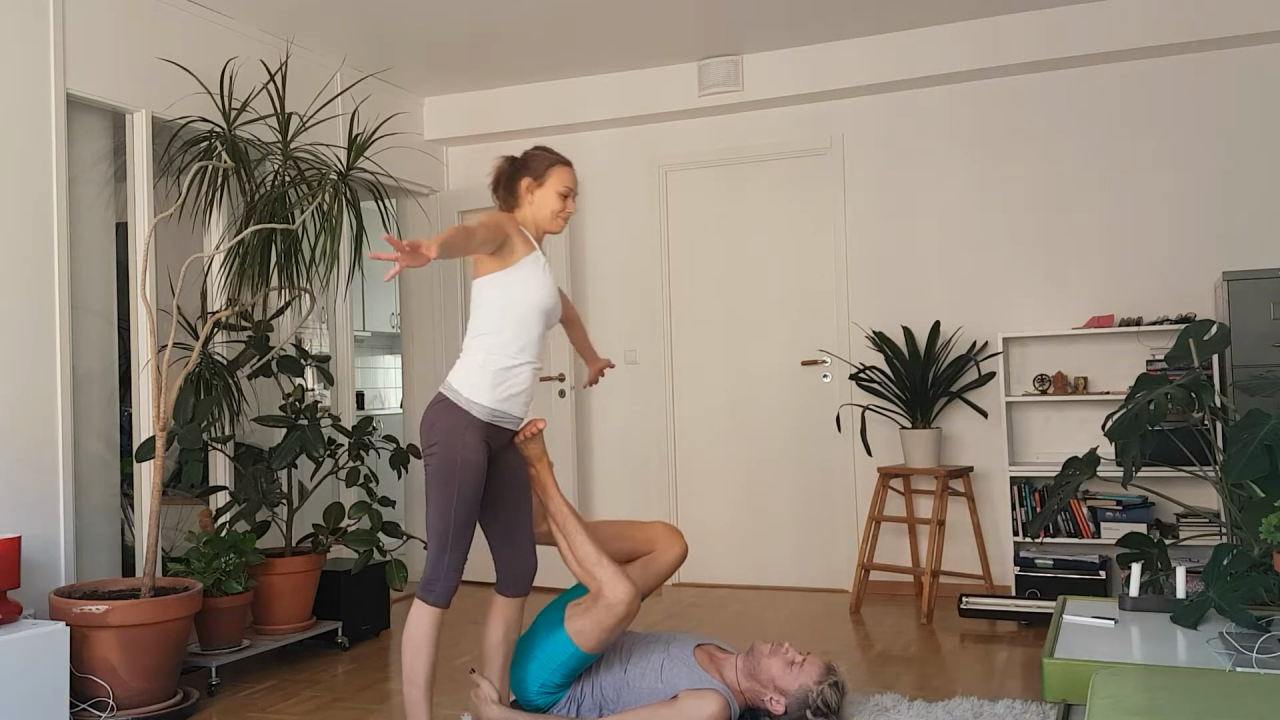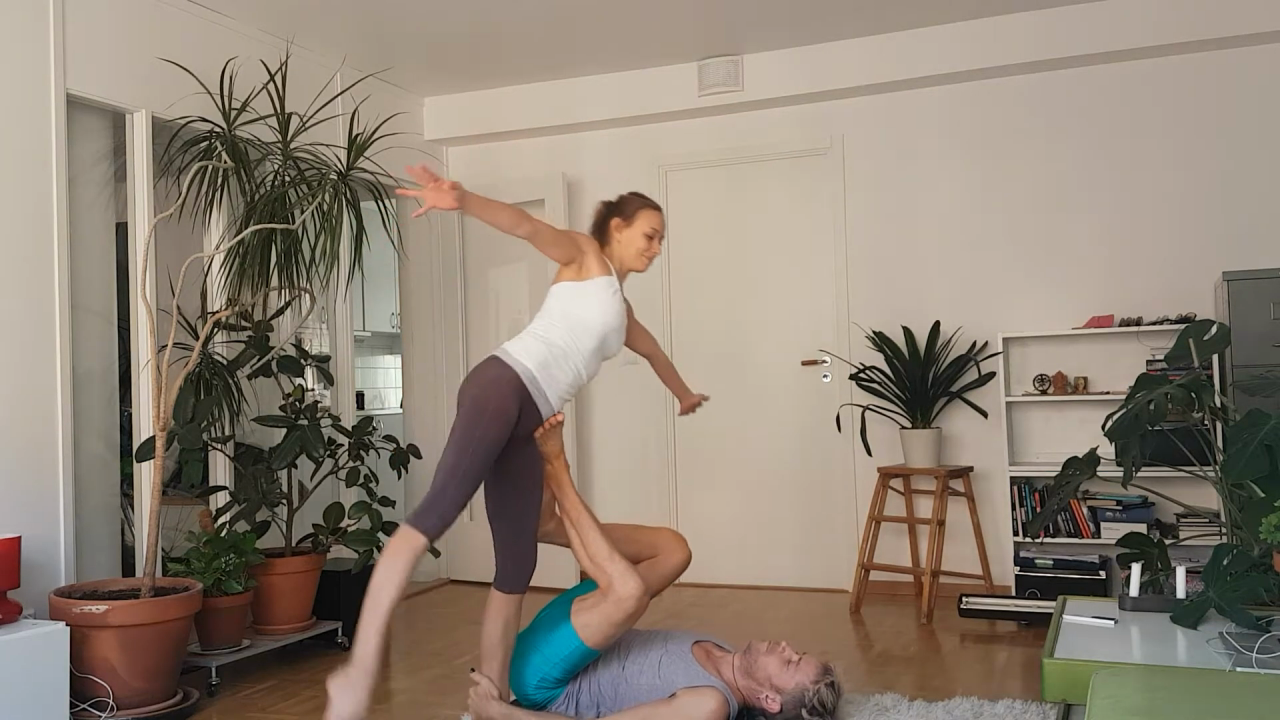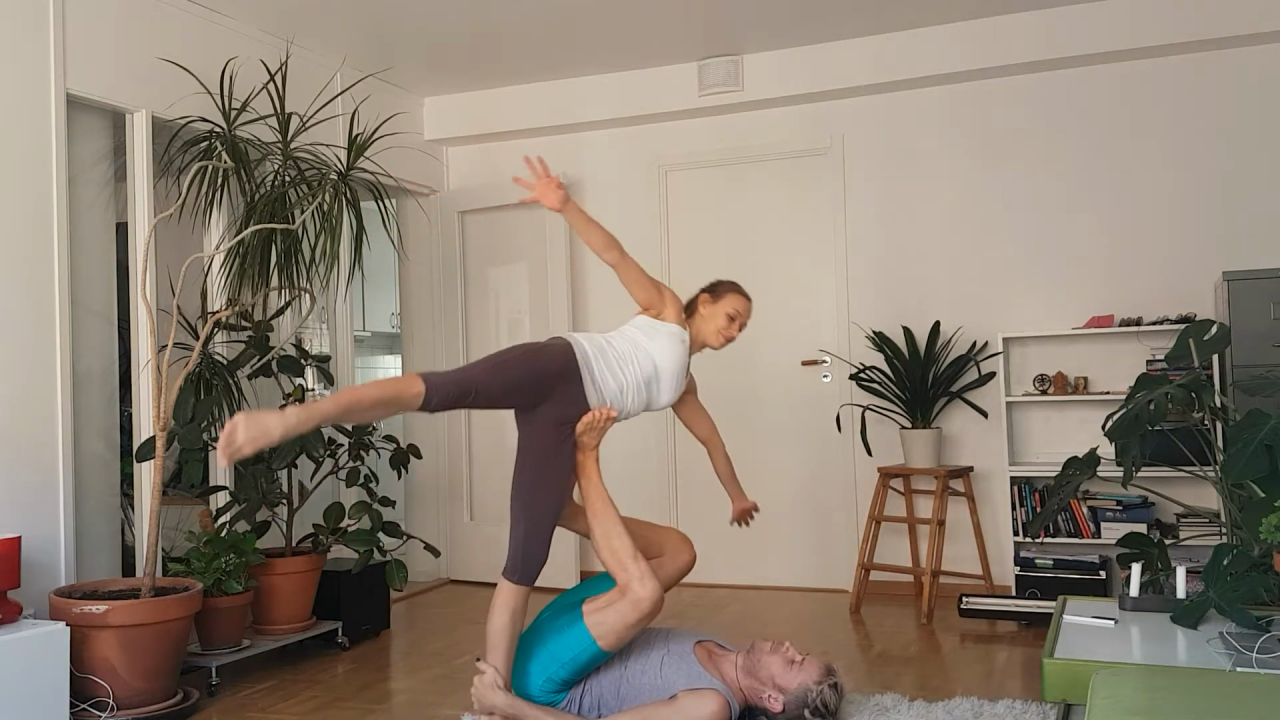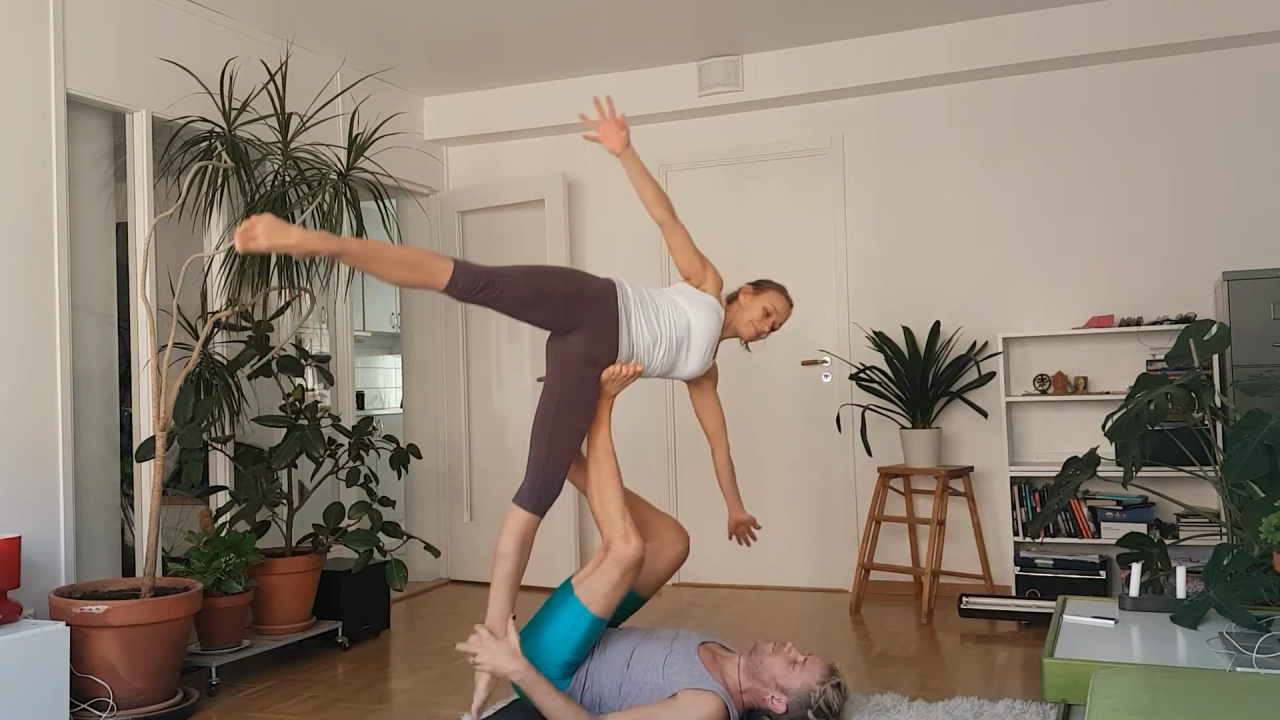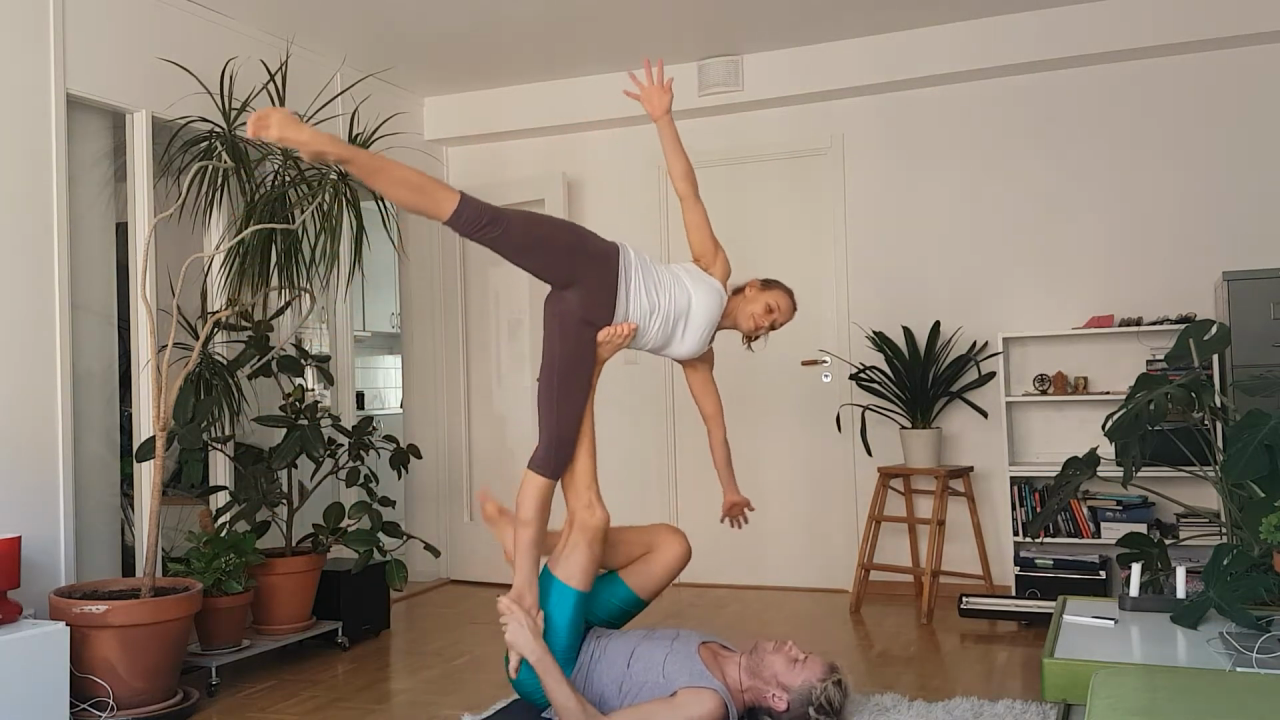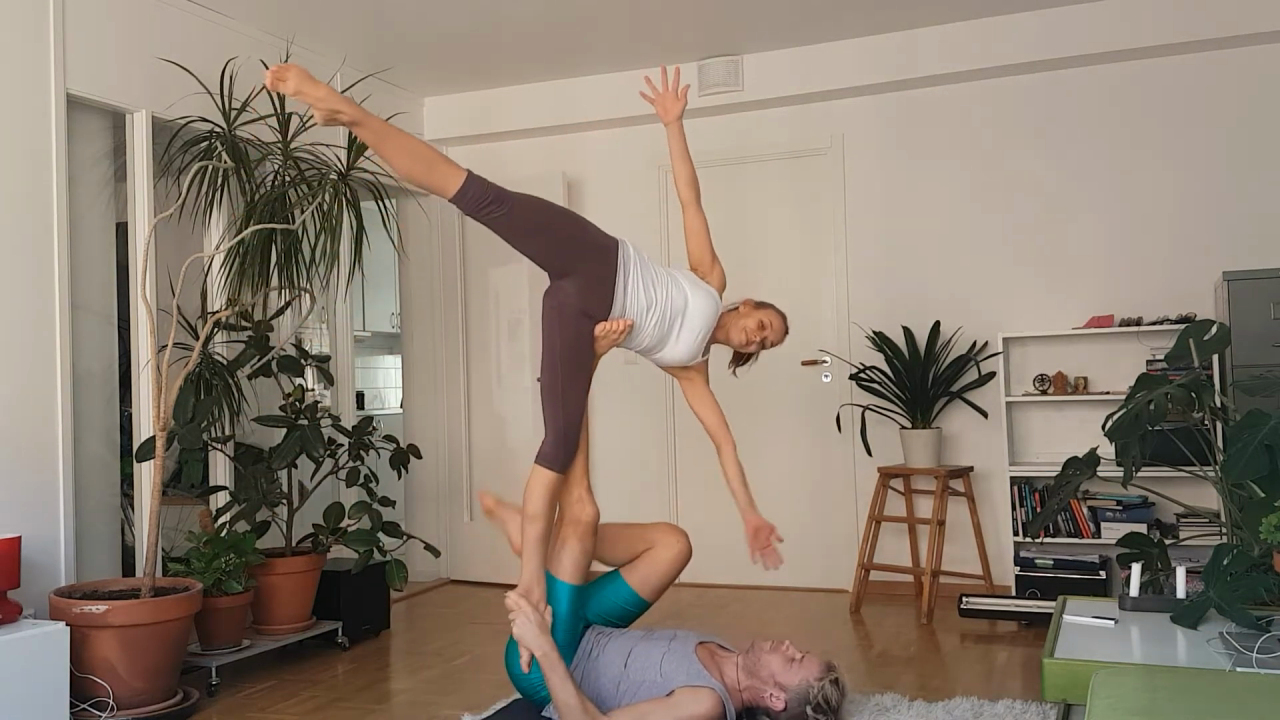
dt=0.5s
person 1, frame 1
left shoulder: (536, 255)
right shoulder: (502, 232)
left elbow: (564, 309)
right elbow: (468, 234)
left wrist: (590, 355)
right wrist: (433, 247)
left hip: (502, 433)
right hip: (460, 420)
left knee: (518, 571)
right knee: (443, 576)
person 1, frame 2
left shoulder: (621, 307)
right shoulder: (584, 255)
left elbow: (644, 342)
right elbow: (534, 230)
left wrist: (682, 391)
right wrist: (459, 200)
left hip: (529, 422)
right hip: (504, 384)
left knee: (516, 569)
right knee: (438, 509)
right ankle: (362, 665)
person 1, frame 3
left shoulder: (682, 384)
right shoulder: (664, 306)
left elbow: (709, 432)
right elbow: (614, 253)
left wrist: (735, 491)
right wrist: (566, 206)
left hip: (564, 417)
right hip: (558, 366)
left knee: (526, 561)
right knee: (441, 388)
right ankle: (289, 419)
person 1, frame 4
left shoulder: (705, 371)
right shoulder: (707, 281)
left elbow: (718, 438)
right elbow: (665, 218)
left wrist: (735, 507)
right wrist: (625, 153)
left hip: (592, 359)
right hip: (596, 306)
left knee: (539, 491)
right knee: (471, 280)
left ankle: (494, 633)
right ankle: (313, 240)
person 1, frame 5
left shoulder: (699, 351)
right shoulder: (715, 268)
left elbow: (713, 416)
right elbow: (687, 192)
left wrist: (730, 488)
right wrist: (663, 120)
left hip: (588, 318)
right hip: (595, 266)
left knee: (555, 448)
right knee: (476, 217)
left ankle: (523, 590)
right ankle: (326, 146)
person 1, frame 6
left shoulder: (691, 366)
right shoulder: (711, 278)
left elbow: (722, 436)
right elbow: (690, 199)
left wrist: (751, 513)
right wrist: (674, 127)
left hip: (583, 313)
right hip: (597, 260)
left knee: (562, 440)
right knee: (482, 196)
right ankle: (348, 110)
person 2, frame 1
right shoulder: (735, 666)
left hip: (545, 686)
right hip: (579, 657)
left knee: (619, 594)
right knee: (668, 543)
left ankle: (541, 476)
right ankle: (541, 524)
person 2, frame 2
right shoulder: (734, 666)
left hip: (542, 676)
right hip: (568, 652)
left knee: (629, 589)
right knee: (672, 549)
left ankle: (556, 472)
right ankle: (546, 523)
person 2, frame 3
right shoulder: (732, 663)
left hip: (543, 676)
left knee: (644, 592)
right knee: (678, 550)
left ankle: (585, 460)
right ankle: (560, 506)
person 2, frame 4
right shoulder: (734, 667)
left wrist: (517, 669)
left hip: (549, 669)
right hip: (587, 646)
left knee: (627, 545)
right knee: (669, 539)
left ankle: (600, 408)
person 2, frame 5
right shoulder: (734, 665)
left wrist: (535, 653)
left hip: (548, 668)
right hip: (585, 642)
left knee: (589, 519)
right knee: (671, 544)
person 2, frame 6
right shoulder: (731, 662)
left wrist: (544, 647)
left hip: (547, 665)
right hip: (577, 645)
left knee: (581, 511)
right knee: (672, 542)
